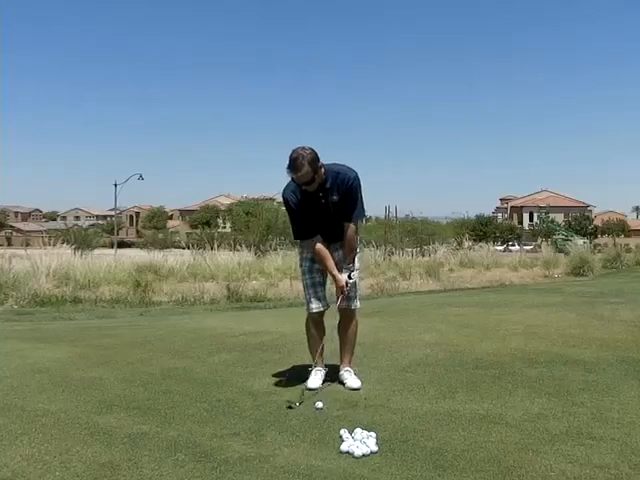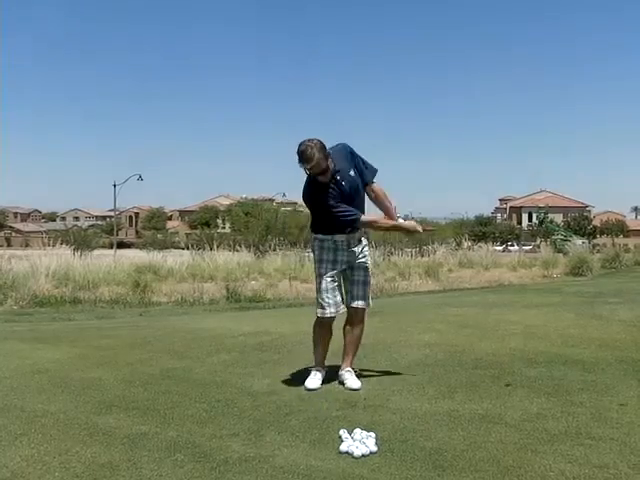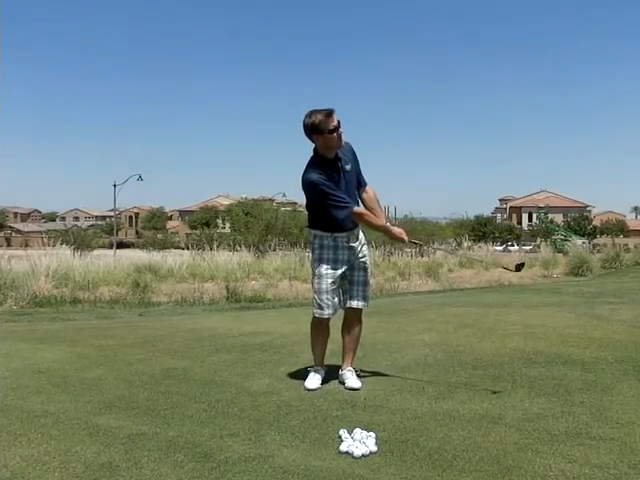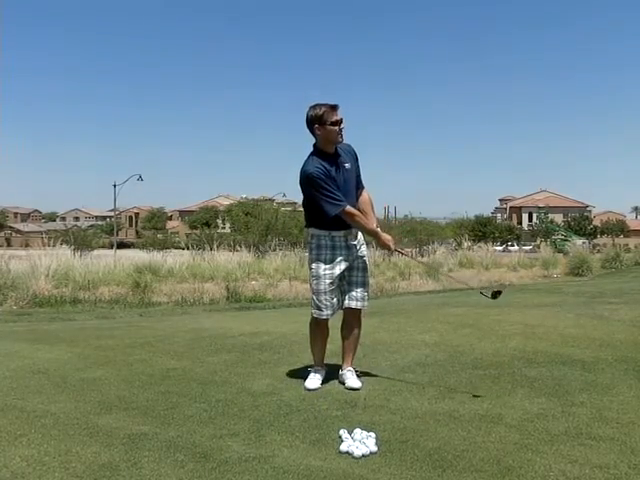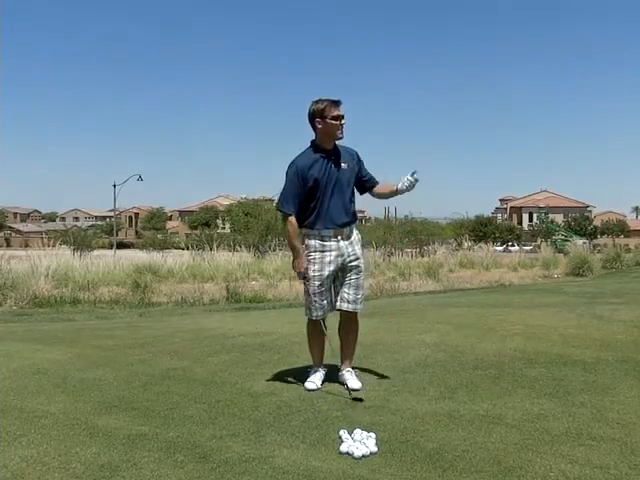
dt=1s
person 1, frame 1
left shoulder: (346, 178)
right shoulder: (292, 194)
left elbow: (351, 227)
right elbow: (313, 240)
left wrist: (348, 267)
right wrist: (335, 275)
left hip: (345, 245)
right hip: (312, 249)
left knee: (348, 308)
right knee: (315, 311)
left ankle: (346, 367)
right ankle: (318, 366)
person 1, frame 2
left shoulder: (343, 152)
right shoulder: (313, 193)
left elbow: (372, 188)
right elbow: (361, 221)
left wrist: (396, 220)
right wrist: (401, 227)
left hip: (357, 241)
right hip: (329, 244)
left knee: (358, 309)
right knee: (327, 312)
left ankle: (346, 368)
right ankle: (318, 368)
person 1, frame 3
left shoulder: (347, 151)
right shoulder: (313, 177)
left elbow: (365, 190)
right elbow: (354, 212)
left wrist: (386, 224)
right wrist: (388, 230)
left hip: (356, 238)
right hip: (328, 243)
left knee: (355, 309)
right knee: (323, 312)
left ankle: (347, 368)
right ankle: (317, 368)
person 1, frame 4
left shoulder: (348, 152)
right shoulder: (312, 170)
left elbow: (361, 193)
right elbow: (345, 211)
left wrist: (375, 227)
right wrist: (378, 236)
left hip: (355, 238)
right hip: (326, 243)
left knee: (354, 309)
right knee: (322, 312)
left ankle: (347, 368)
right ankle: (318, 368)
person 1, frame 5
left shoulder: (350, 156)
right shoulder: (301, 165)
left elbow: (373, 187)
right elbow: (289, 214)
left wrist: (399, 188)
right wrist: (298, 254)
left hip: (350, 240)
right hip: (318, 244)
left knee: (350, 311)
right knee: (316, 314)
left ankle: (347, 368)
right ankle: (318, 368)
